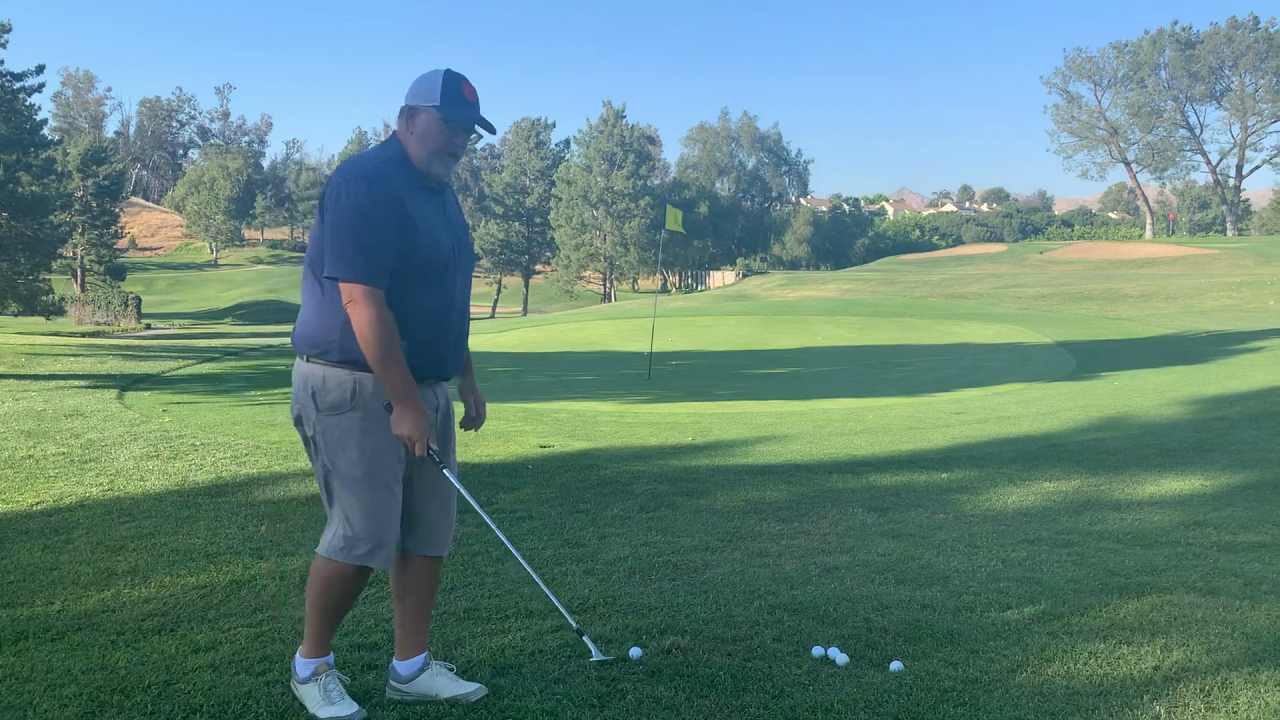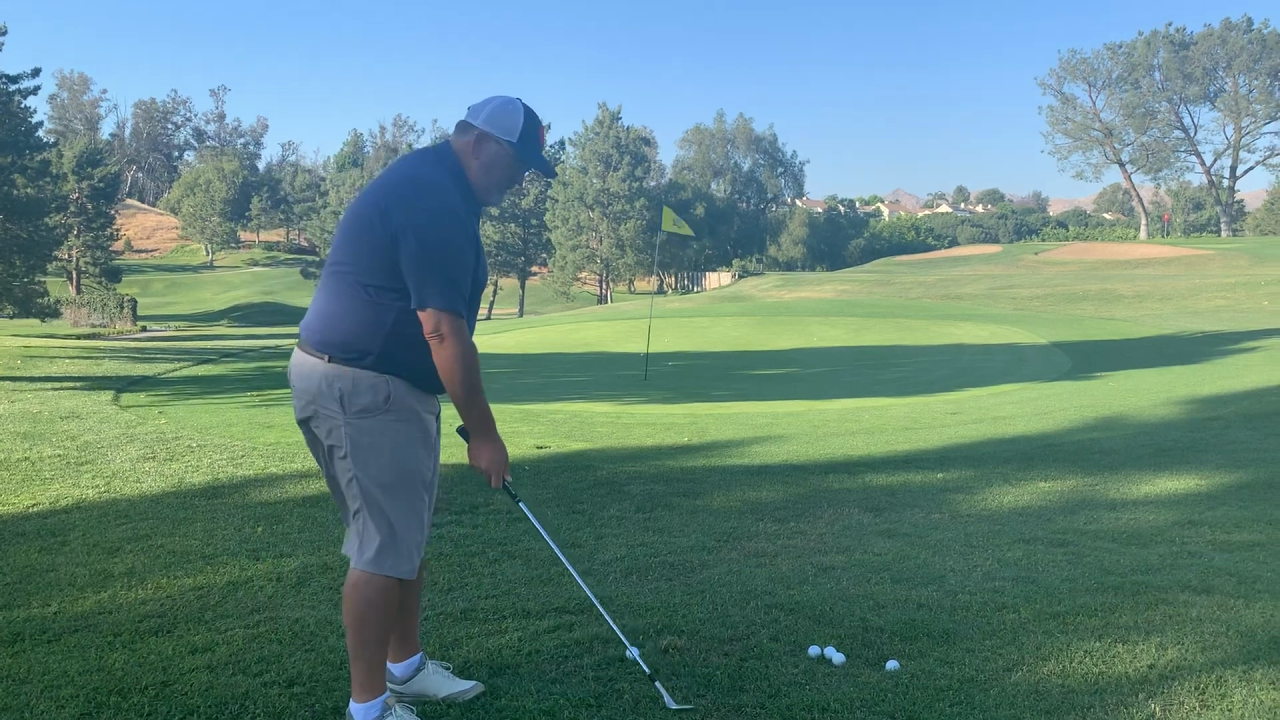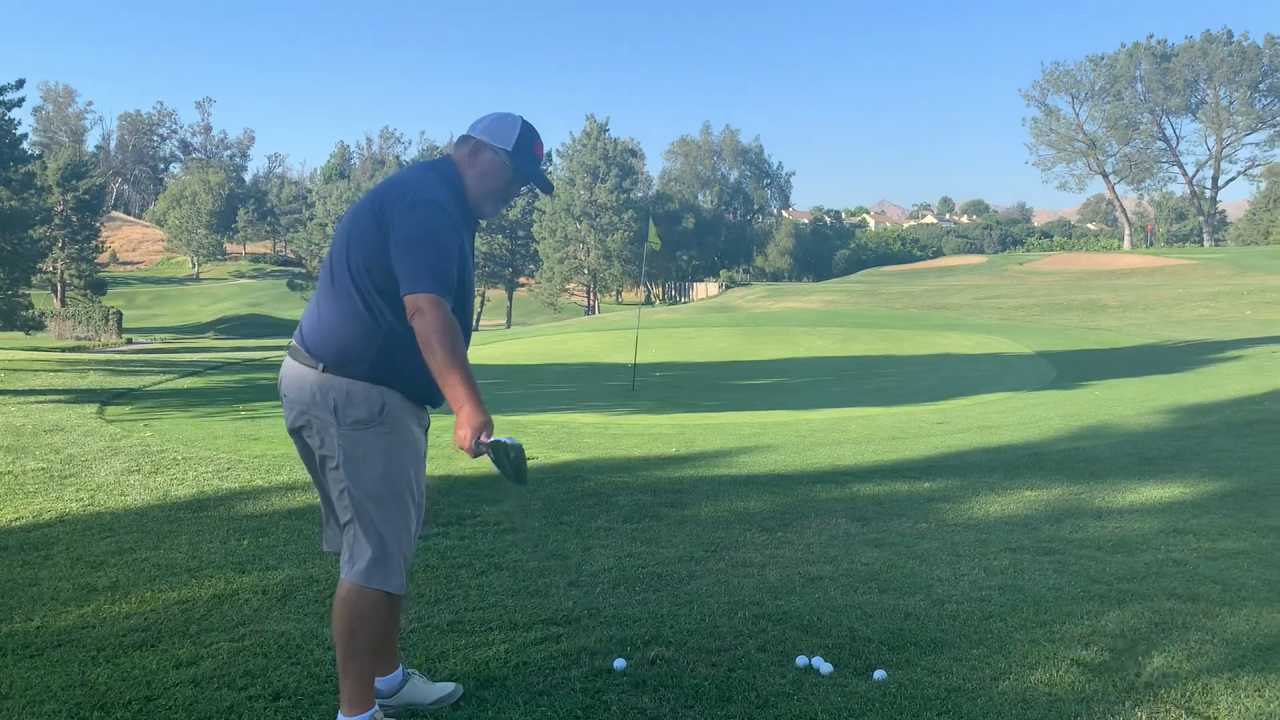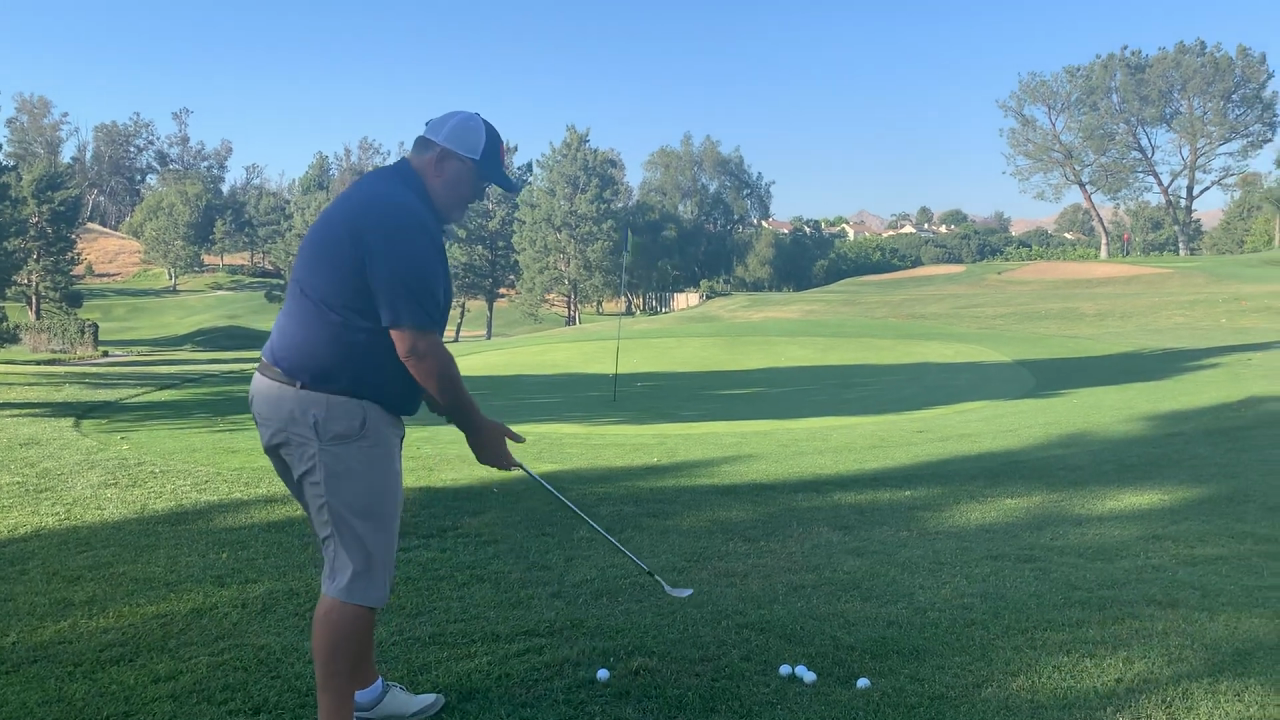
dt=0.7s
person 1, frame 1
left shoulder: (439, 191)
right shoulder: (367, 182)
right elbow: (363, 301)
left wrist: (466, 381)
right wrist: (407, 404)
left hip: (420, 388)
right hip: (352, 387)
left knee: (428, 532)
right knee: (362, 534)
left ankle: (411, 666)
right ankle: (312, 662)
person 1, frame 2
left shoulder: (430, 181)
right shoulder: (434, 200)
left elbow: (383, 288)
right elbow: (444, 331)
left wrist: (330, 331)
right wrist: (483, 432)
left hip: (377, 379)
right hip: (361, 386)
left knee: (406, 531)
right knee: (385, 541)
left ankle: (404, 666)
person 1, frame 3
left shoulder: (440, 204)
right shoulder: (425, 200)
right elbow: (428, 313)
right wrist: (468, 406)
left hip: (370, 389)
right hip: (349, 393)
left knee: (393, 540)
right knee: (374, 553)
person 1, frame 4
left shoulder: (386, 198)
right shoulder: (401, 216)
left elbow: (405, 335)
right elbow: (417, 348)
left wrist: (455, 413)
right wrist: (475, 426)
left hip: (321, 396)
right hip: (328, 406)
left knee: (364, 556)
right knee: (358, 567)
